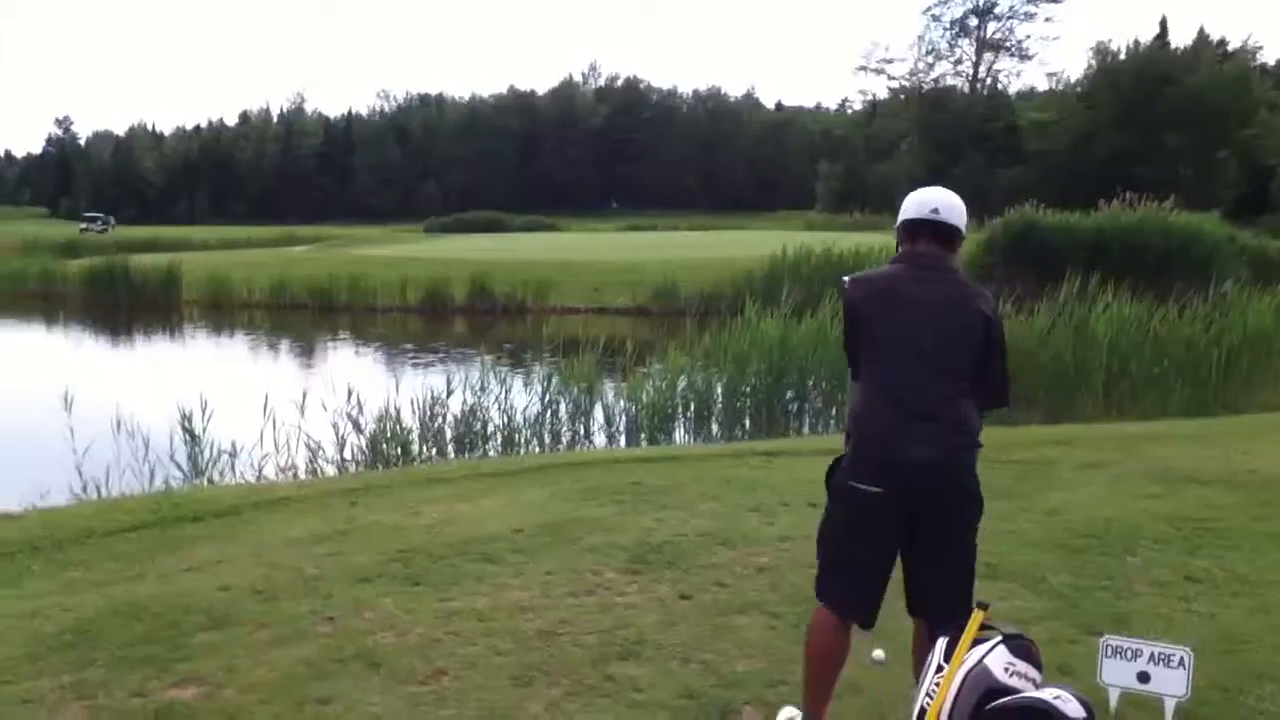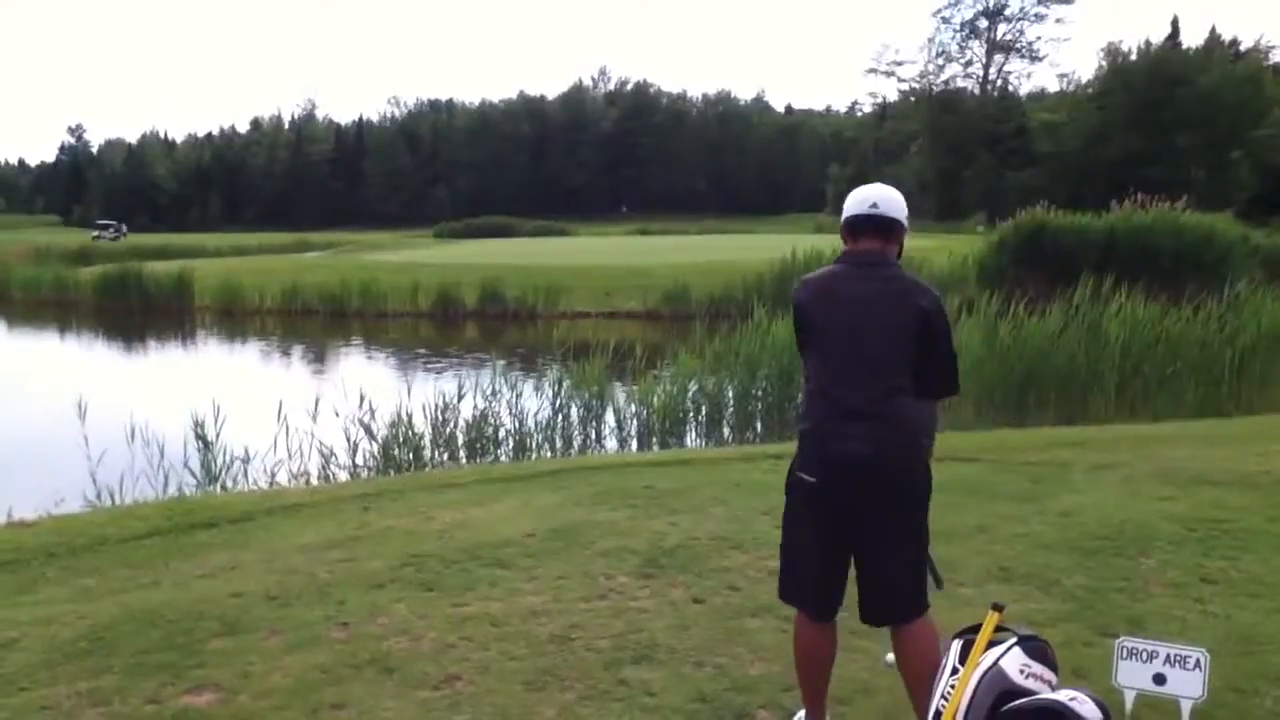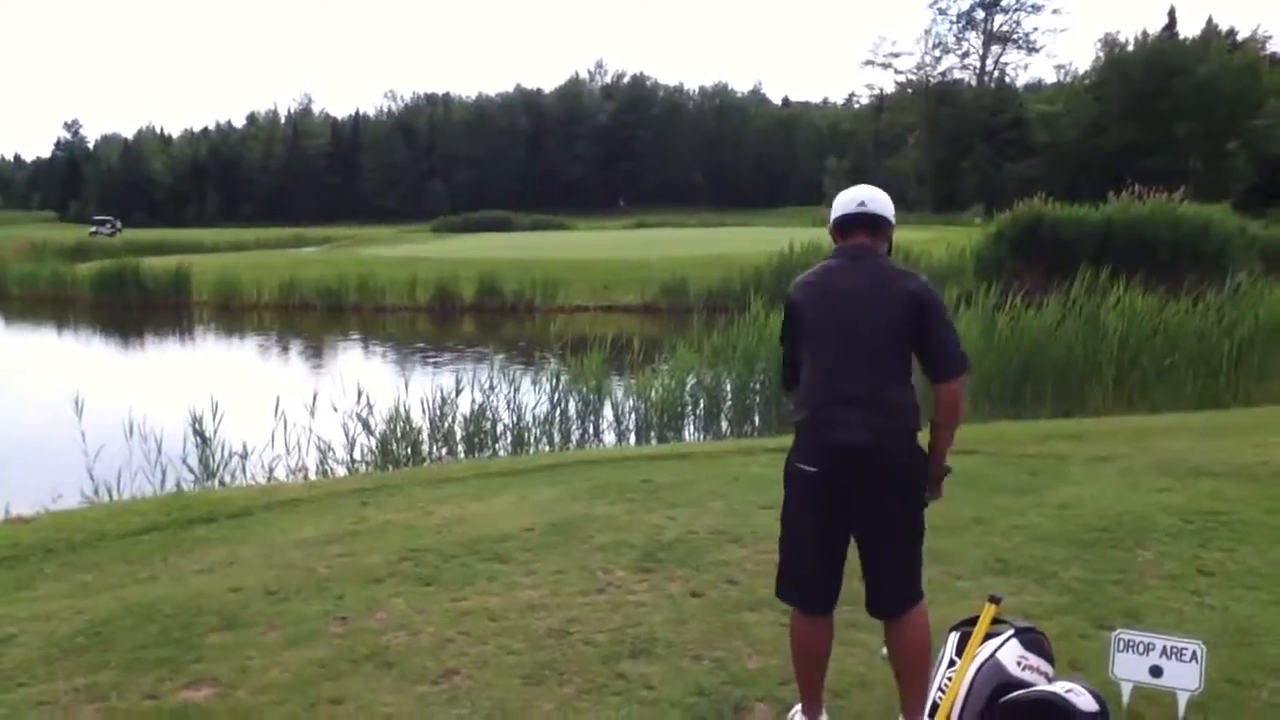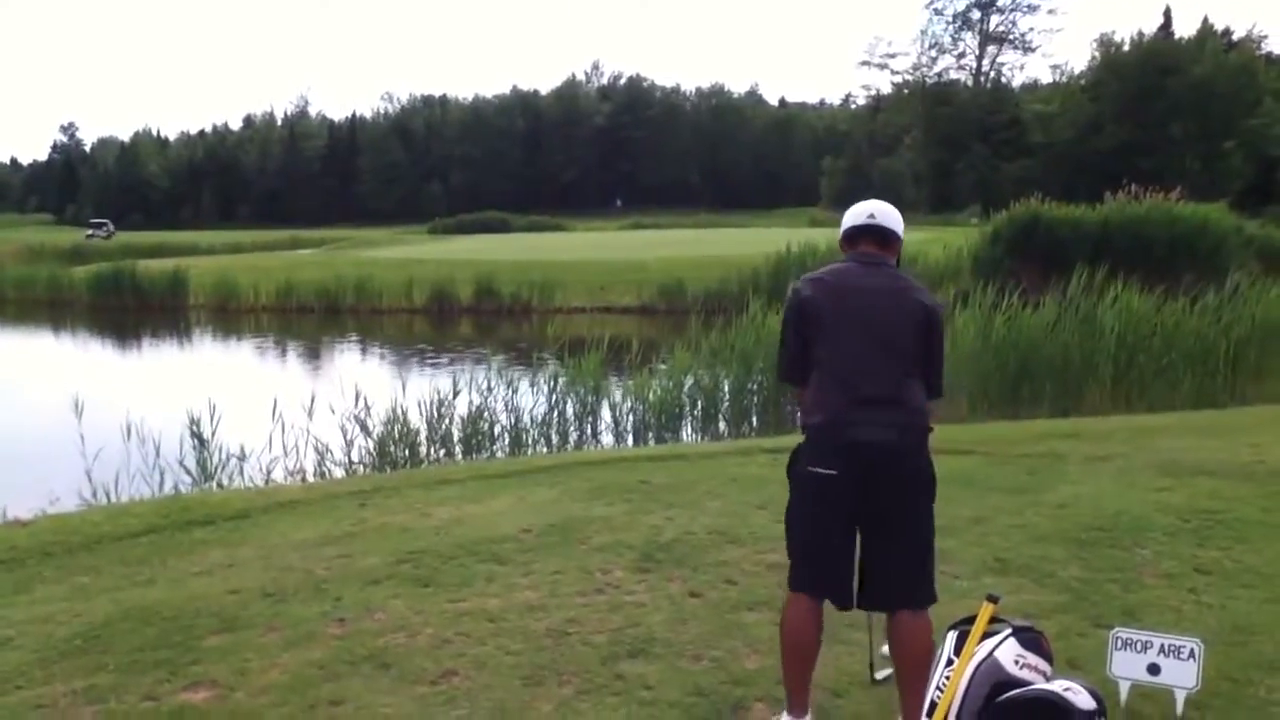
dt=0.4s
person 1, frame 1
left shoulder: (862, 291)
right shoulder: (980, 306)
right elbow: (989, 398)
left hip: (874, 465)
right hip: (950, 470)
left knee: (838, 602)
right knee: (940, 615)
person 1, frame 2
left shoulder: (808, 292)
right shoulder: (922, 300)
right elbow: (933, 399)
left hip: (822, 462)
right hip: (894, 464)
left knee: (814, 605)
right knee: (908, 606)
person 1, frame 3
left shoulder: (802, 291)
right shoulder: (915, 290)
right elbow: (949, 383)
right wrist: (937, 459)
left hip: (819, 452)
right hip: (891, 453)
left knee: (809, 597)
right knee: (901, 599)
person 1, frame 4
left shoulder: (809, 290)
right shoulder: (921, 300)
left elbow: (797, 382)
right elbow: (928, 390)
left hip: (829, 452)
right hip: (903, 453)
left knee: (807, 589)
right knee: (909, 598)
